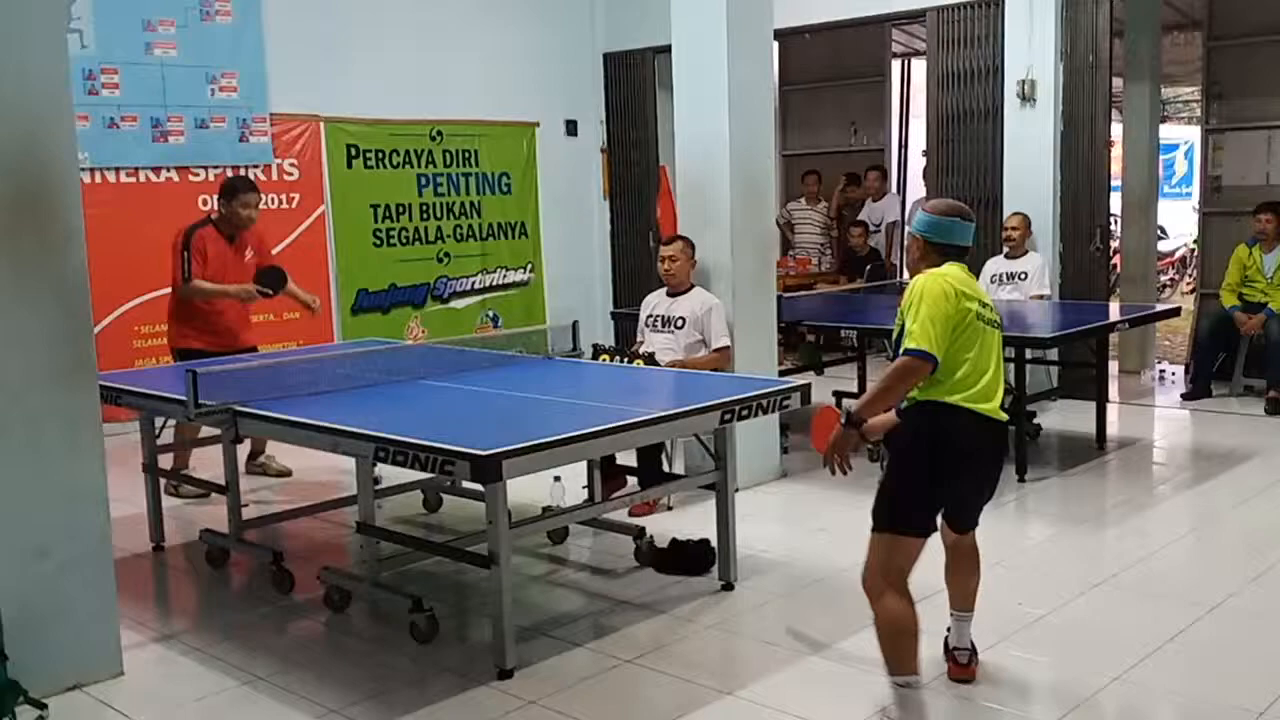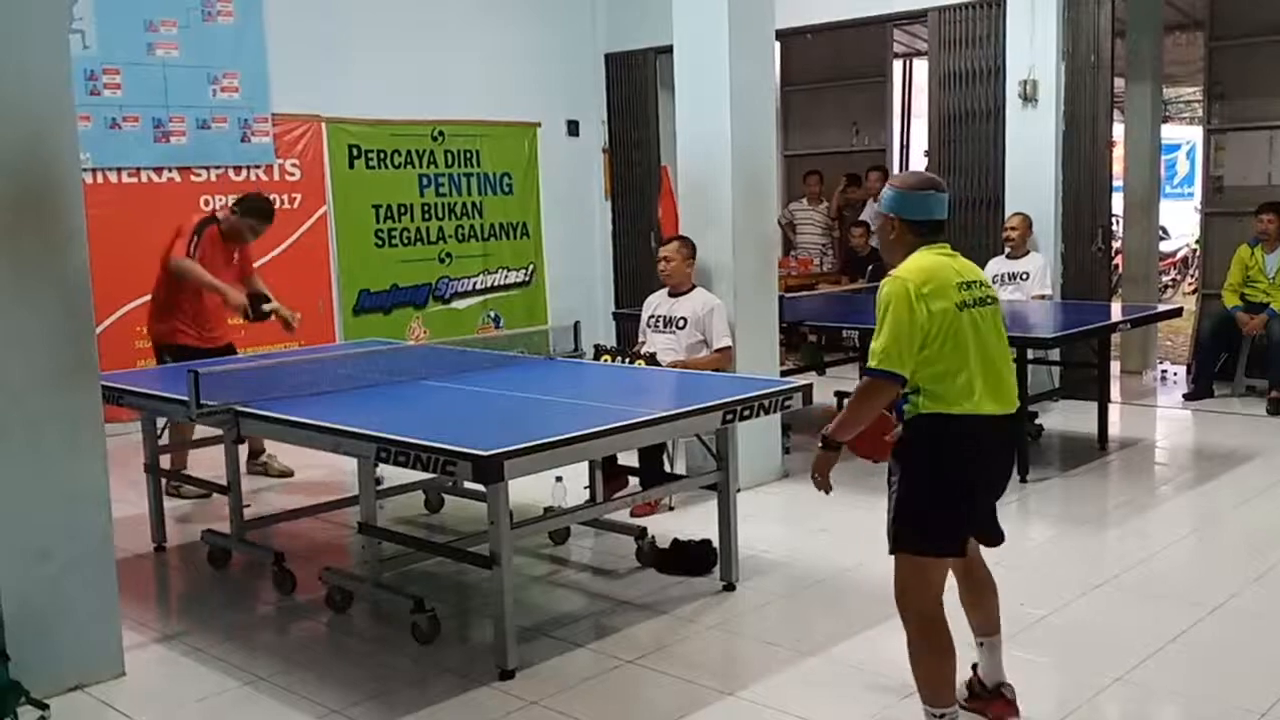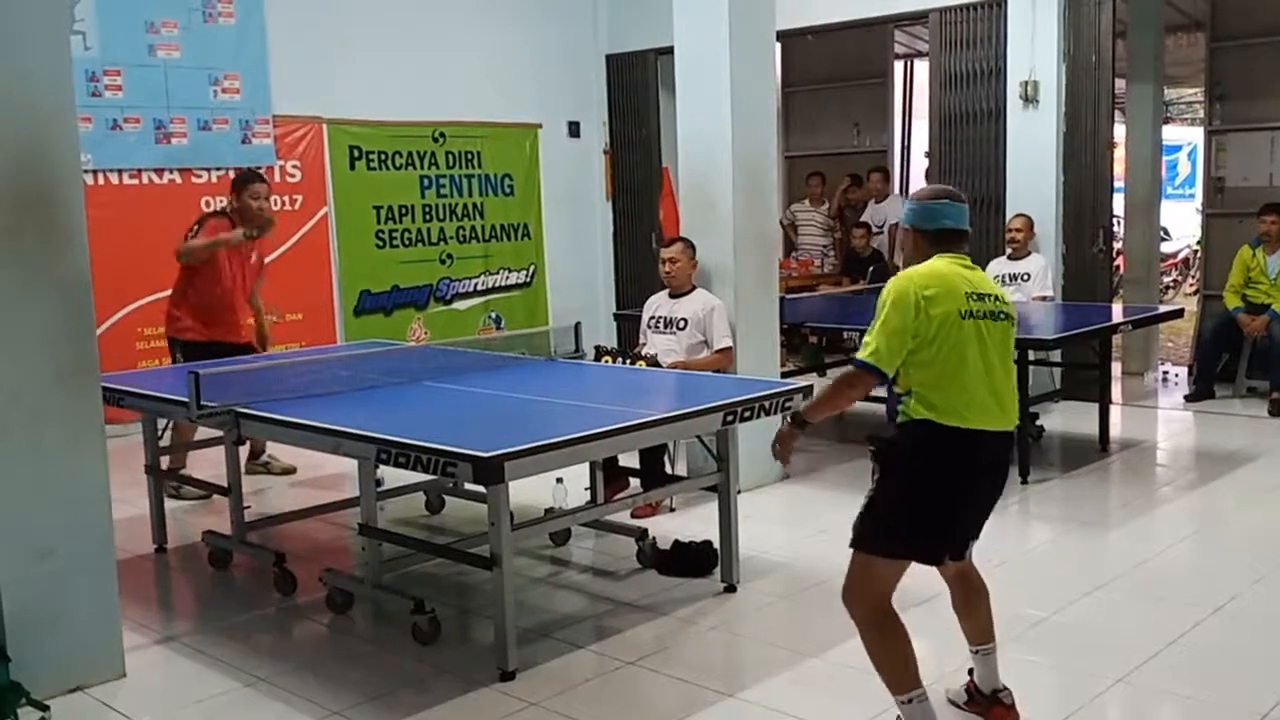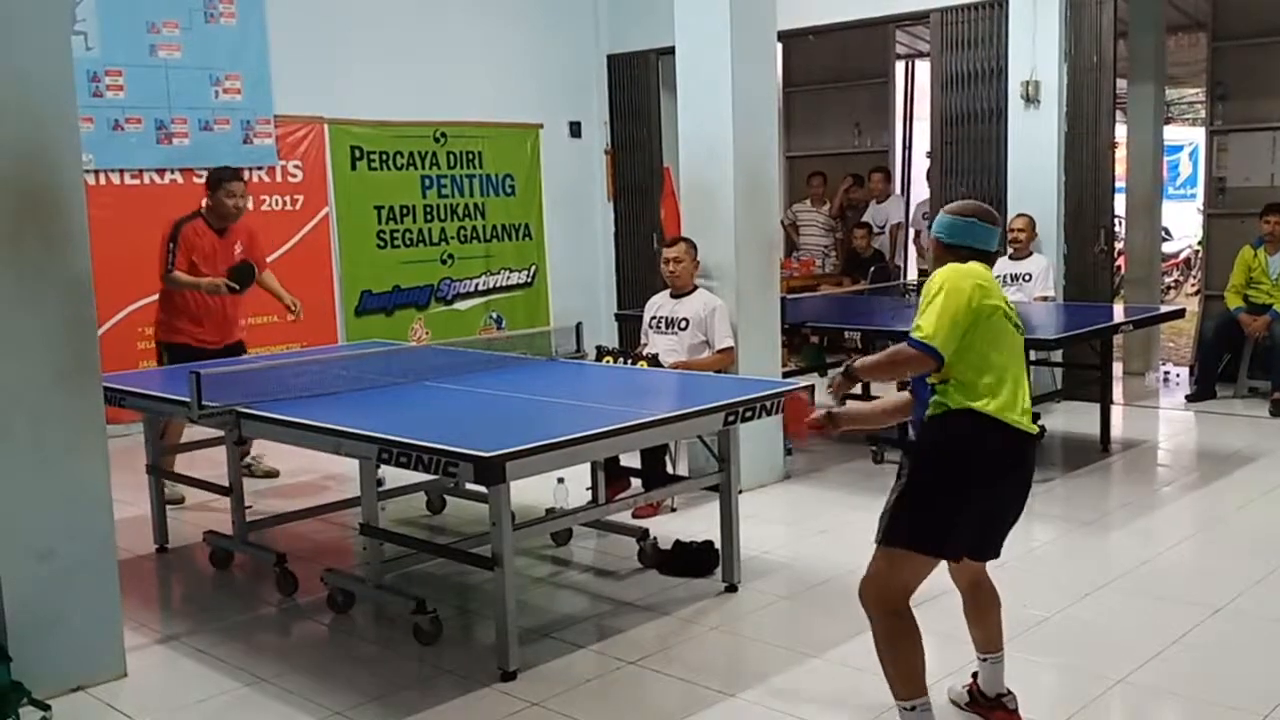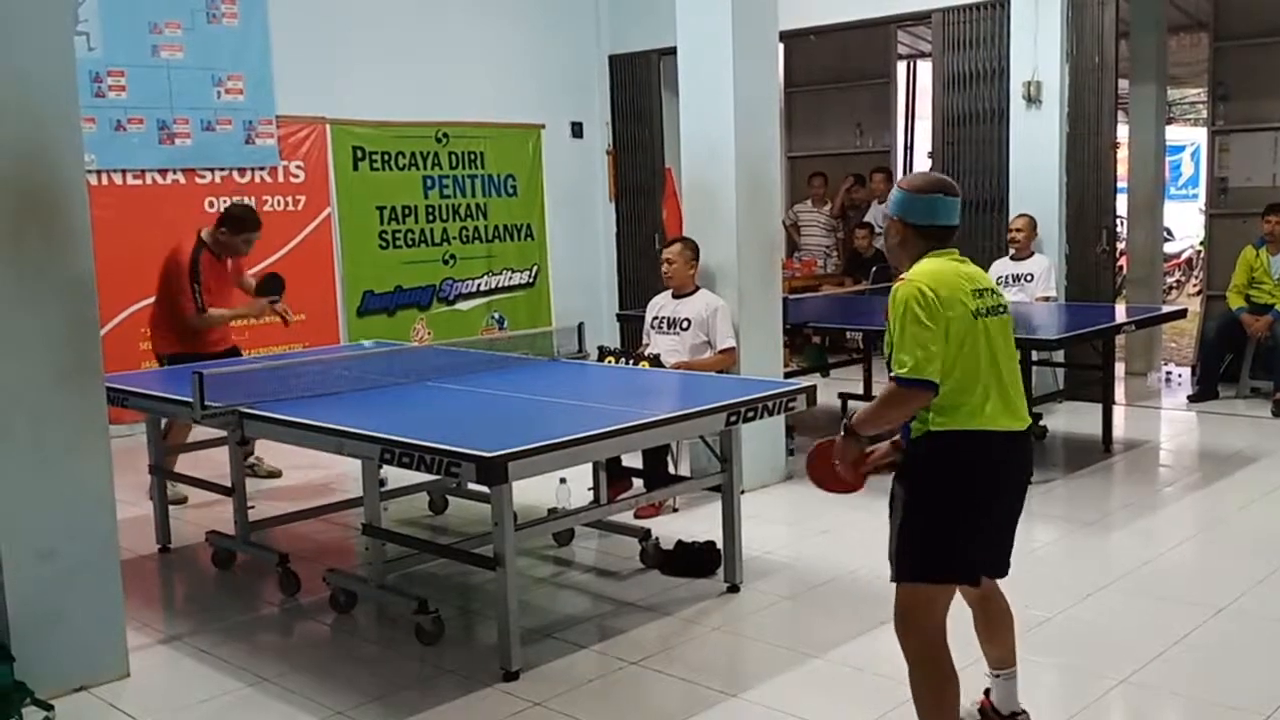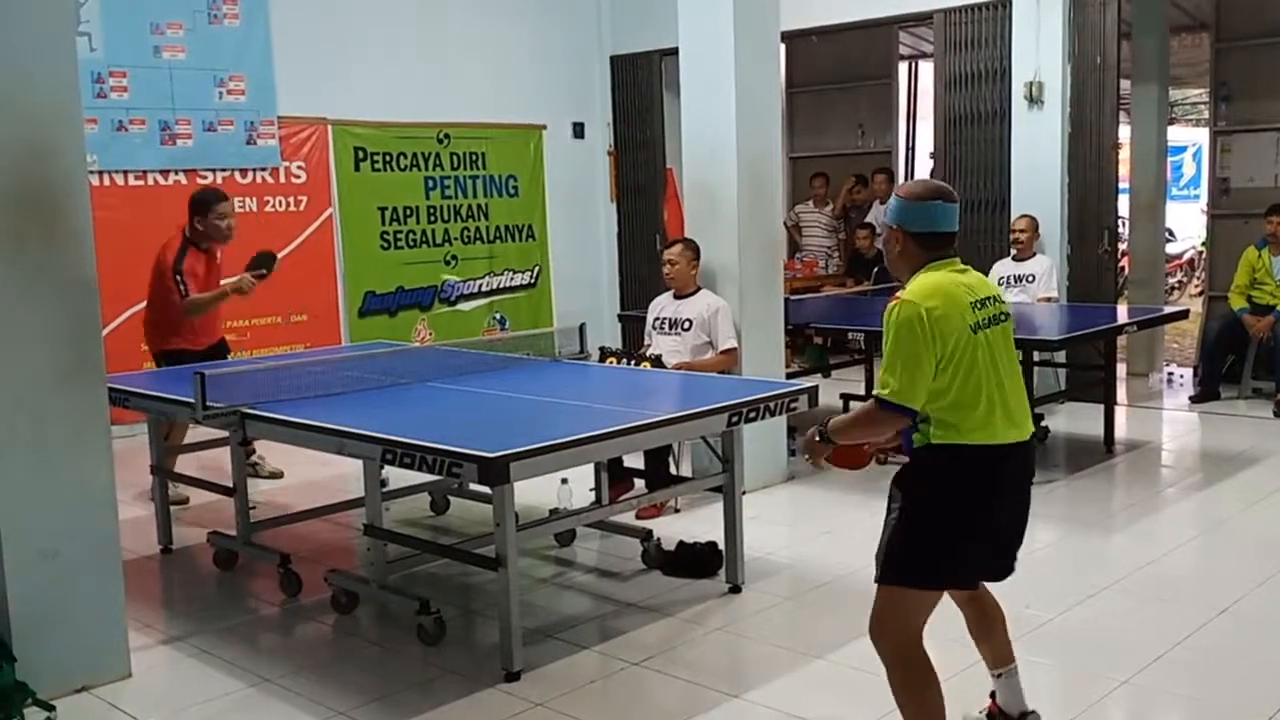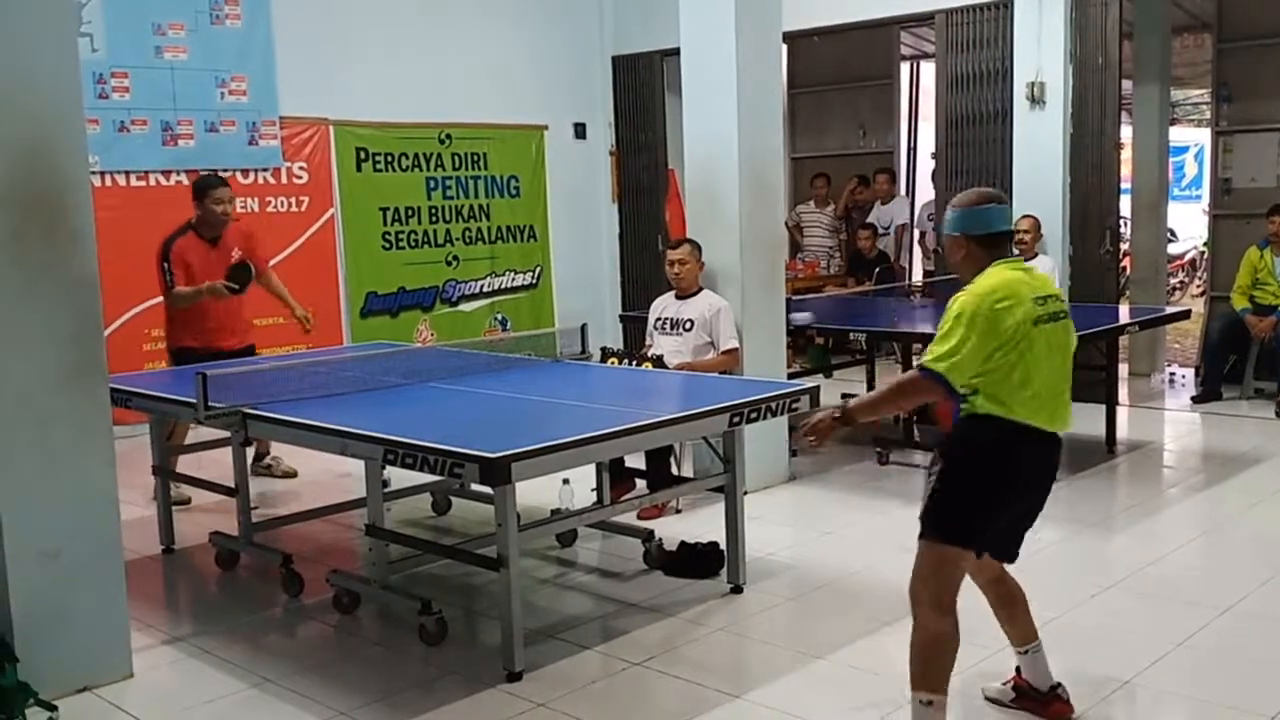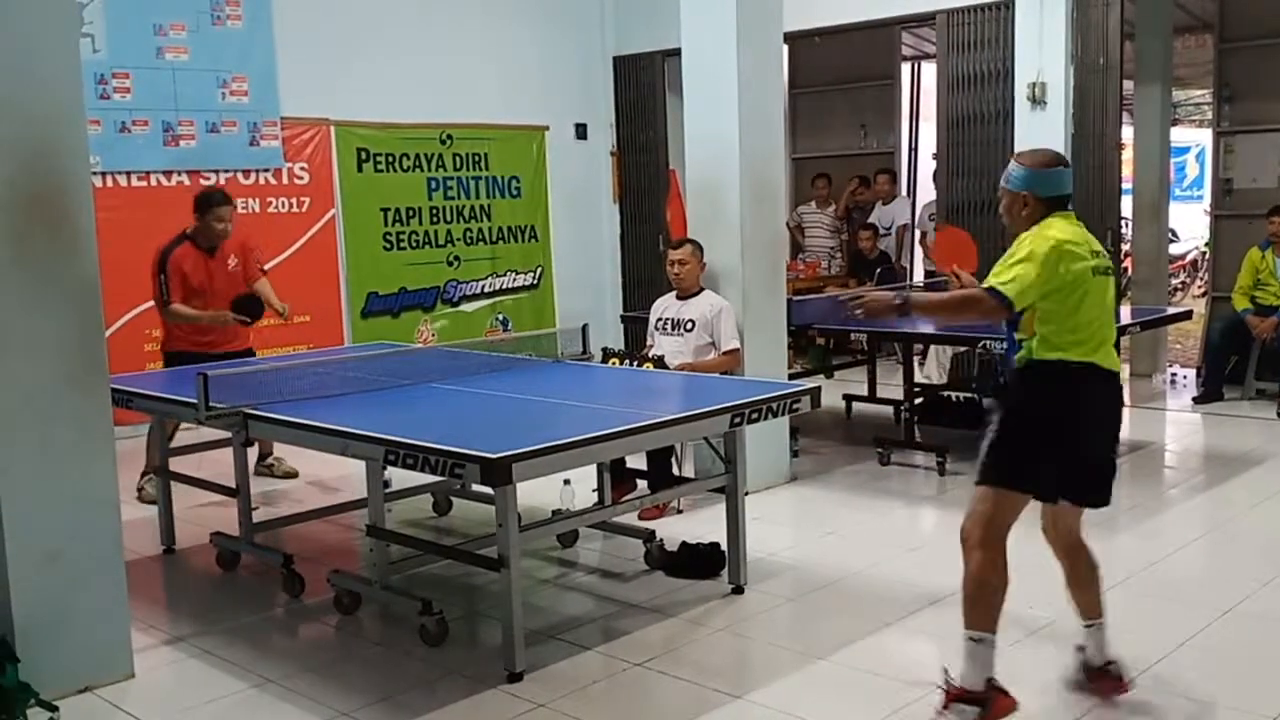
dt=0.4s
person 1, frame 1
left shoulder: (931, 285)
right shoulder: (978, 295)
left elbow: (916, 366)
left wrist: (853, 421)
right wrist: (886, 422)
left hip: (938, 435)
right hip: (986, 437)
left knee: (882, 578)
right knee: (959, 533)
left ankle: (909, 703)
right ankle: (960, 647)
person 1, frame 2
left shoulder: (906, 283)
right shoulder: (973, 275)
left elbow: (883, 383)
left wrist: (831, 442)
right wrist: (914, 421)
left hip: (943, 443)
right hip: (994, 434)
left knee: (917, 598)
right knee: (965, 557)
person 1, frame 3
left shoulder: (914, 284)
right shoulder: (997, 297)
left elbow: (865, 375)
left wrist: (799, 420)
left hip: (933, 450)
right hip: (992, 450)
left knee: (864, 595)
right knee: (954, 559)
person 1, frame 4
left shoulder: (954, 281)
right shoulder: (989, 292)
left elbow: (919, 360)
right elbow: (920, 399)
left wrist: (853, 369)
right wrist: (842, 417)
left hip: (965, 448)
right hip: (1010, 452)
left knee: (881, 594)
right knee: (966, 567)
person 1, frame 5
left shoulder: (917, 287)
right shoulder: (978, 280)
left elbow: (914, 390)
left wrist: (854, 428)
right wrist: (900, 446)
left hip: (953, 460)
right hip: (1006, 452)
left knee: (918, 626)
right knee: (980, 585)
person 1, frame 6
left shoulder: (915, 304)
right shoulder: (982, 288)
left elbow: (891, 410)
left wrist: (827, 434)
right wrist: (911, 428)
left hip: (956, 473)
right hip: (1011, 464)
left knee: (892, 631)
right knee: (967, 587)
person 1, frame 7
left shoulder: (984, 295)
right shoulder: (1045, 286)
left elbow: (928, 383)
left wrist: (843, 414)
left hip: (992, 445)
right hip: (1038, 450)
left knee: (930, 593)
right knee: (986, 566)
person 1, frame 8
left shoulder: (1044, 241)
right shoulder: (1081, 243)
left elbow: (991, 306)
left wrist: (899, 303)
right wrist: (971, 289)
left hip: (1052, 393)
right hip: (1096, 397)
left knee: (981, 530)
right knee: (1064, 532)
right ankle: (1100, 661)
person 2, frame 1
left shoulder: (252, 237)
right shoulder: (194, 237)
right elbow: (186, 287)
left wrist: (301, 295)
right wrist: (233, 291)
left hip: (238, 339)
right hip: (194, 339)
left ankle: (257, 457)
right ankle: (177, 476)
person 2, frame 2
left shoulder: (238, 243)
right shoulder: (201, 230)
left elbow: (249, 277)
right elbow: (178, 263)
left wrist: (278, 308)
right wrist: (224, 290)
left hip: (215, 334)
right hip: (175, 332)
left ankle: (257, 456)
right ankle: (176, 477)
person 2, frame 3
left shoulder: (256, 234)
right shoulder: (211, 225)
right elbow: (184, 255)
left wrist: (261, 322)
right wrist: (223, 240)
left hip: (234, 333)
right hip: (192, 329)
left ankle: (257, 456)
right ankle: (176, 473)
person 2, frame 4
left shoulder: (244, 232)
right shoulder: (184, 230)
left elbow: (260, 270)
right elbow: (169, 277)
left wrist: (285, 297)
right wrist: (204, 283)
left hip: (226, 334)
right hip: (181, 334)
left ankle: (244, 457)
person 2, frame 5
left shoulder: (224, 248)
right shoulder: (190, 261)
left elbow: (240, 278)
right elbow: (197, 318)
left wrist: (272, 303)
right wrist: (247, 311)
left hip: (216, 341)
right hip: (179, 342)
left ankle: (247, 458)
right ankle: (162, 478)
person 2, frame 6
left shoulder: (211, 240)
right shoulder: (177, 258)
right elbow: (188, 309)
right wrist: (228, 290)
left hip: (209, 337)
right hip: (174, 342)
left ankle: (249, 456)
person 2, frame 7
left shoulder: (241, 235)
right shoulder: (175, 246)
left elbow: (263, 271)
right elbow: (173, 297)
left wrist: (292, 305)
right wrist: (204, 290)
left hip: (234, 336)
right hip: (190, 341)
left ankle: (263, 458)
person 2, frame 8
left shoulder: (236, 242)
right shoulder: (172, 256)
left elbow: (257, 277)
right elbow: (167, 310)
left wrist: (274, 304)
right wrist: (212, 318)
left hip: (233, 342)
right hip: (186, 347)
left ankle: (266, 458)
right ankle: (150, 475)
person 3, frame 1
left shoulder: (706, 303)
right shoulder: (650, 301)
left elbow: (723, 358)
left wrist: (684, 364)
left ankle: (650, 488)
right ankle: (610, 475)
person 3, frame 2
left shoulder: (708, 304)
right shoulder: (652, 301)
left elbow: (725, 358)
left wrist: (686, 365)
left ankle: (652, 488)
right ankle: (611, 475)
person 3, frame 3
left shoulder: (708, 304)
right shoulder: (653, 302)
left elbow: (726, 358)
left wrist: (687, 365)
left ankle: (653, 489)
right ankle: (612, 476)
person 3, frame 4
left shoulder: (710, 304)
right shoulder: (654, 303)
left elbow: (727, 357)
left wrist: (688, 365)
left ankle: (655, 489)
right ankle: (614, 476)
person 3, frame 5
left shoulder: (712, 305)
right shoulder: (656, 303)
left elbow: (729, 358)
left wrist: (689, 366)
left ankle: (657, 489)
right ankle: (615, 477)
person 3, frame 6
left shoulder: (713, 305)
right shoulder: (657, 304)
left elbow: (730, 358)
left wrist: (691, 366)
left ankle: (658, 490)
right ankle: (617, 477)
person 3, frame 7
left shoulder: (715, 305)
right shoulder: (659, 304)
left elbow: (732, 359)
left wrist: (692, 366)
left ankle: (659, 491)
right ankle: (619, 477)
person 3, frame 8
left shoulder: (716, 306)
right shoulder: (660, 304)
left elbow: (733, 359)
left wrist: (694, 367)
left ankle: (661, 491)
right ankle: (620, 478)
person 4, frame 1
right shoulder: (1244, 250)
right elbow: (1228, 289)
right wrist: (1237, 314)
right hip: (1245, 305)
right knee: (1205, 326)
right ankle: (1201, 385)
person 4, frame 2
right shoulder: (1246, 251)
right elbow: (1230, 289)
right wrist: (1238, 314)
right hip: (1248, 305)
right knee: (1207, 326)
right ankle: (1203, 385)
person 4, frame 3
right shoulder: (1247, 251)
right elbow: (1231, 290)
right wrist: (1240, 315)
right hip: (1249, 307)
right knee: (1209, 328)
right ankle: (1204, 386)
person 4, frame 4
right shoulder: (1249, 252)
right elbow: (1233, 290)
right wrist: (1242, 316)
right hip: (1251, 307)
right knee: (1210, 328)
right ankle: (1205, 386)
person 4, frame 5
right shoulder: (1251, 252)
right elbow: (1235, 291)
right wrist: (1244, 316)
right hip: (1253, 307)
right knee: (1212, 328)
right ankle: (1208, 387)
person 4, frame 6
right shoulder: (1253, 252)
right elbow: (1237, 291)
right wrist: (1246, 316)
right hip: (1255, 307)
right knee: (1214, 327)
right ankle: (1209, 387)
person 4, frame 7
right shoulder: (1255, 252)
right elbow: (1239, 291)
right wrist: (1248, 317)
right hip: (1256, 307)
right knee: (1216, 327)
right ankle: (1211, 387)
person 4, frame 8
right shoulder: (1256, 253)
right elbow: (1240, 293)
right wrist: (1249, 317)
right hip: (1258, 308)
right knee: (1218, 328)
right ankle: (1213, 388)
